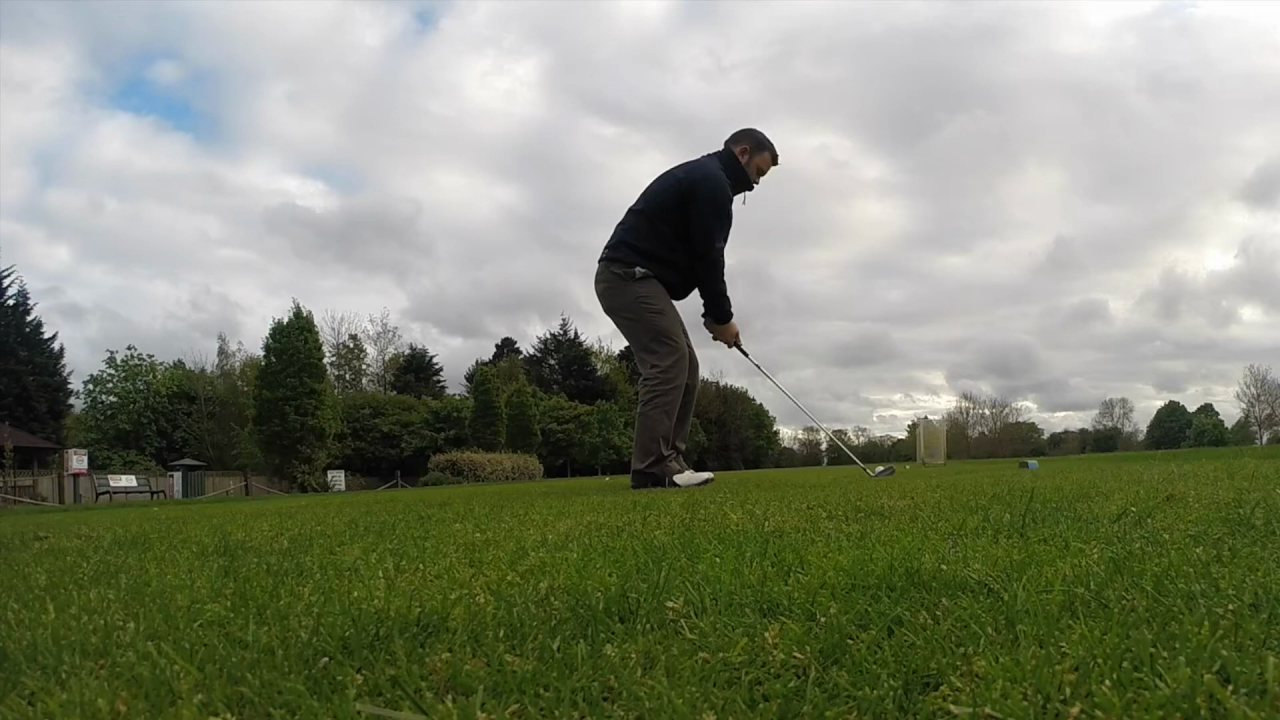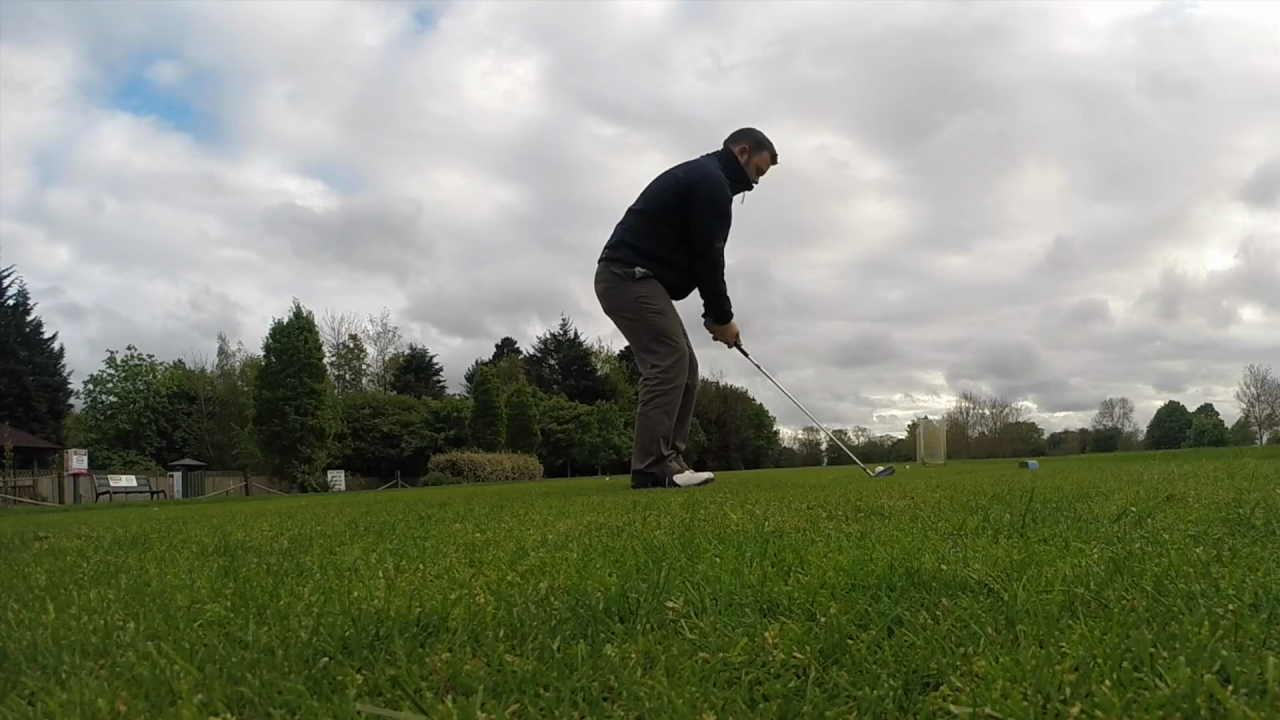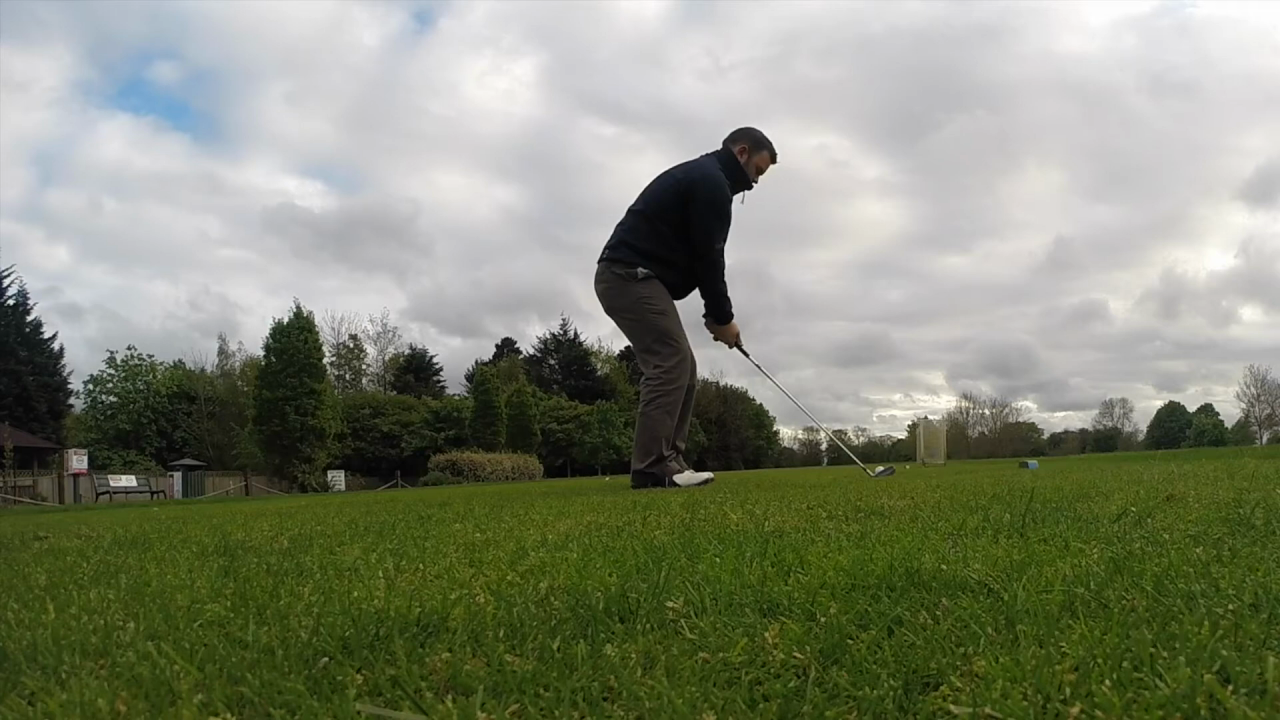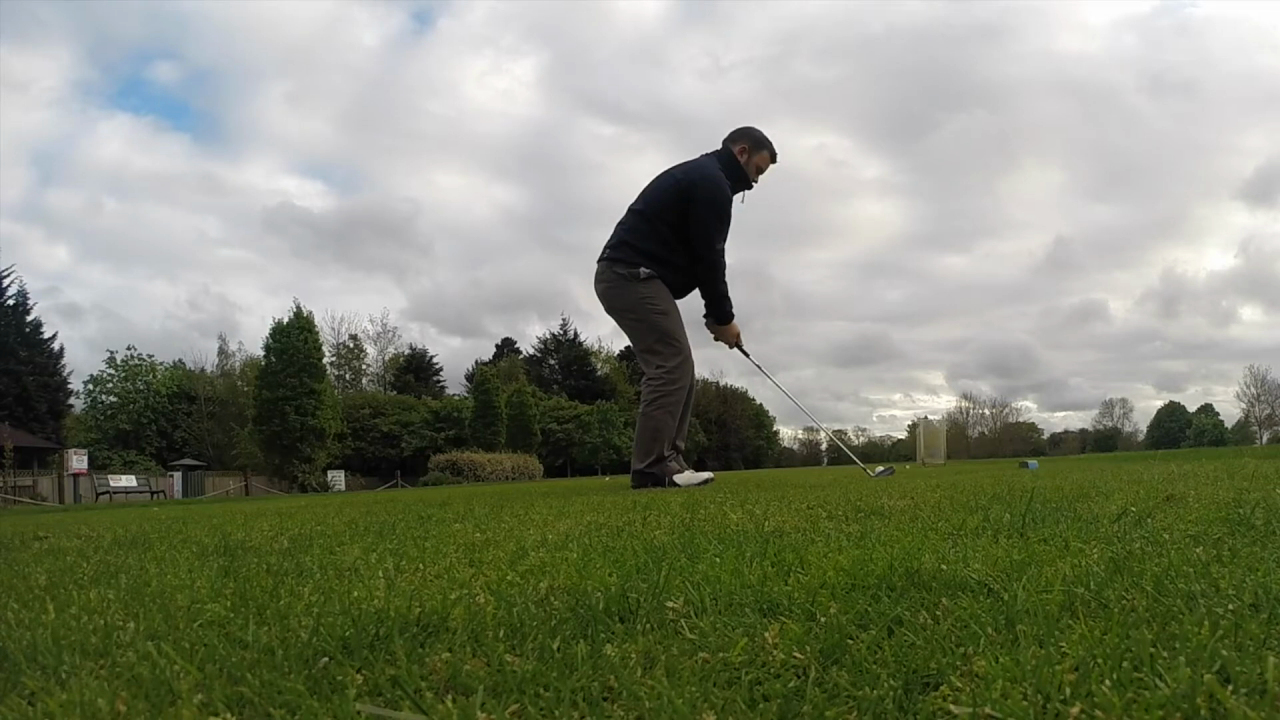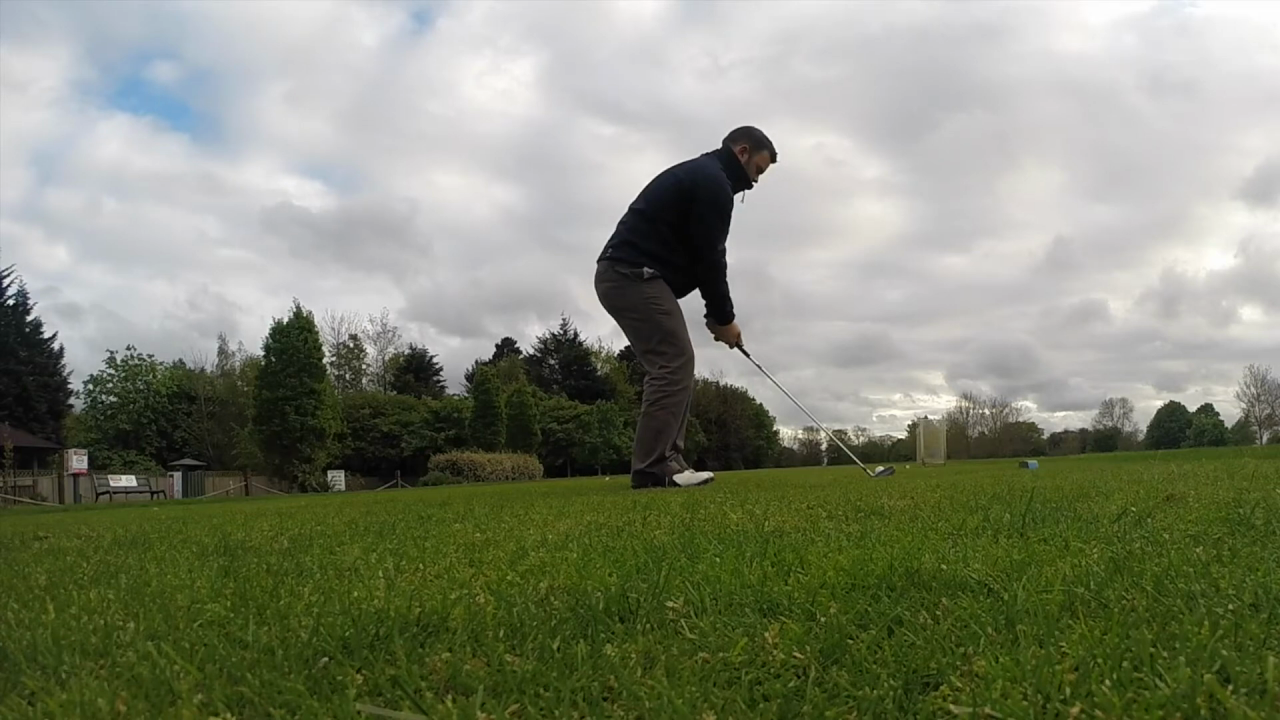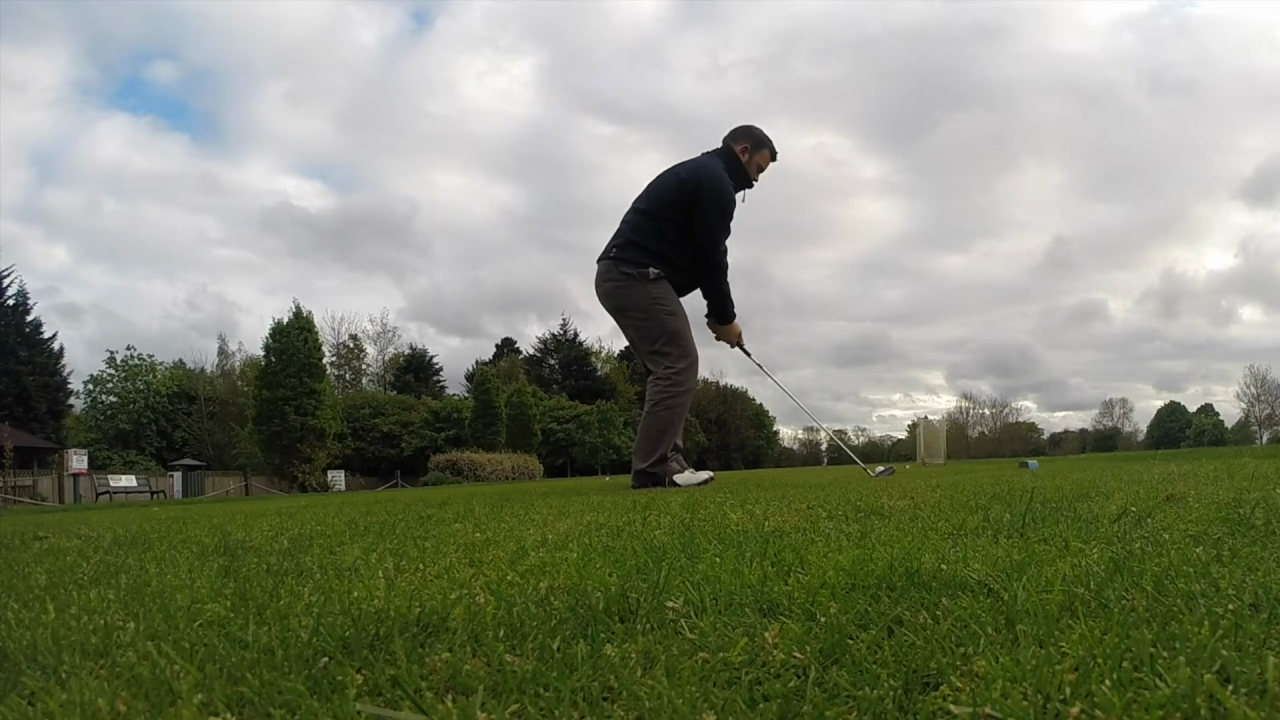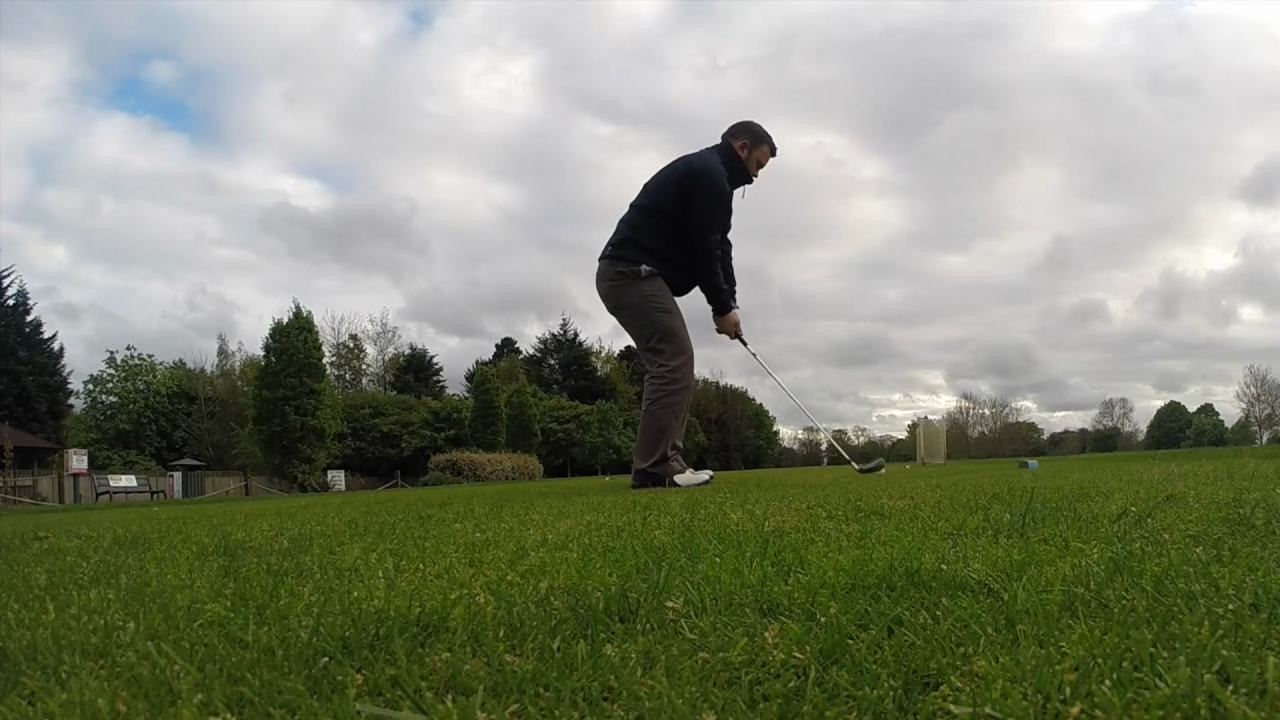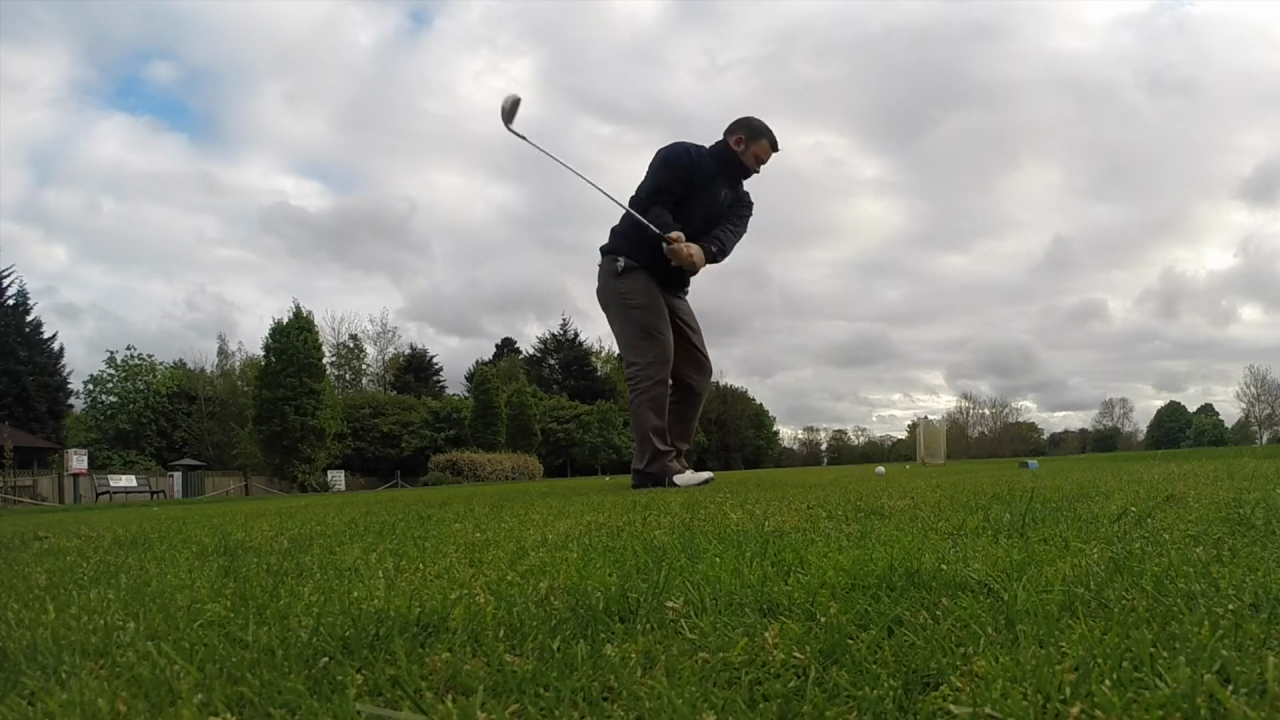
dt=0.7s
person 1, frame 1
left shoulder: (700, 177)
right shoulder: (712, 182)
left elbow: (698, 254)
right elbow: (707, 256)
left wrist: (715, 314)
right wrist: (722, 318)
left hip: (629, 278)
right hip: (631, 276)
left knee: (684, 367)
right knee: (668, 363)
left ankle: (666, 460)
right ankle: (652, 467)
person 1, frame 2
left shoulder: (700, 177)
right shoulder: (711, 182)
left elbow: (699, 254)
right elbow: (707, 257)
left wrist: (715, 314)
right wrist: (722, 317)
left hip: (628, 278)
right hip: (631, 276)
left knee: (683, 367)
right knee: (668, 364)
left ankle: (666, 459)
right ankle: (651, 466)
person 1, frame 3
left shoulder: (698, 176)
right shoulder: (711, 182)
left elbow: (696, 253)
right elbow: (708, 256)
left wrist: (715, 314)
right wrist: (723, 317)
left hip: (624, 277)
right hip: (632, 276)
left knee: (680, 367)
right knee: (670, 364)
left ankle: (666, 460)
right ankle: (651, 467)
person 1, frame 4
left shoulder: (698, 176)
right shoulder: (711, 183)
left elbow: (697, 255)
right elbow: (708, 257)
left wrist: (715, 315)
right wrist: (723, 317)
left hip: (623, 276)
right hip: (634, 276)
left knee: (675, 366)
right knee: (671, 364)
left ankle: (666, 459)
right ankle: (651, 467)
person 1, frame 5
left shoulder: (697, 175)
right shoulder: (713, 183)
left elbow: (696, 254)
right elbow: (709, 257)
left wrist: (716, 315)
right wrist: (724, 318)
left hip: (620, 275)
right hip: (635, 276)
left knee: (671, 366)
right knee: (674, 364)
left ankle: (665, 460)
right ankle: (652, 468)
person 1, frame 6
left shoulder: (699, 174)
right shoulder: (715, 182)
left elbow: (702, 255)
right elbow: (711, 257)
left wrist: (717, 314)
right wrist: (725, 317)
left hip: (619, 275)
right hip: (637, 276)
left knee: (670, 367)
right knee: (678, 364)
left ankle: (664, 460)
right ankle: (653, 468)
person 1, frame 7
left shoulder: (714, 181)
right shoulder: (707, 173)
left elbow: (718, 249)
right elbow: (703, 249)
left wrist: (727, 303)
right wrist: (722, 306)
left hip: (637, 277)
right hip: (633, 273)
left knee: (676, 365)
right knee: (673, 361)
left ankle: (666, 460)
right ankle: (654, 467)
person 1, frame 8
left shoulder: (738, 198)
right shoulder: (681, 157)
left elbow: (728, 234)
right elbow: (652, 207)
left wrist: (701, 251)
right wrist: (672, 236)
left hip: (669, 283)
right hip: (628, 270)
left knee: (695, 369)
right knee: (653, 360)
left ankle: (670, 459)
right ankle: (652, 467)
